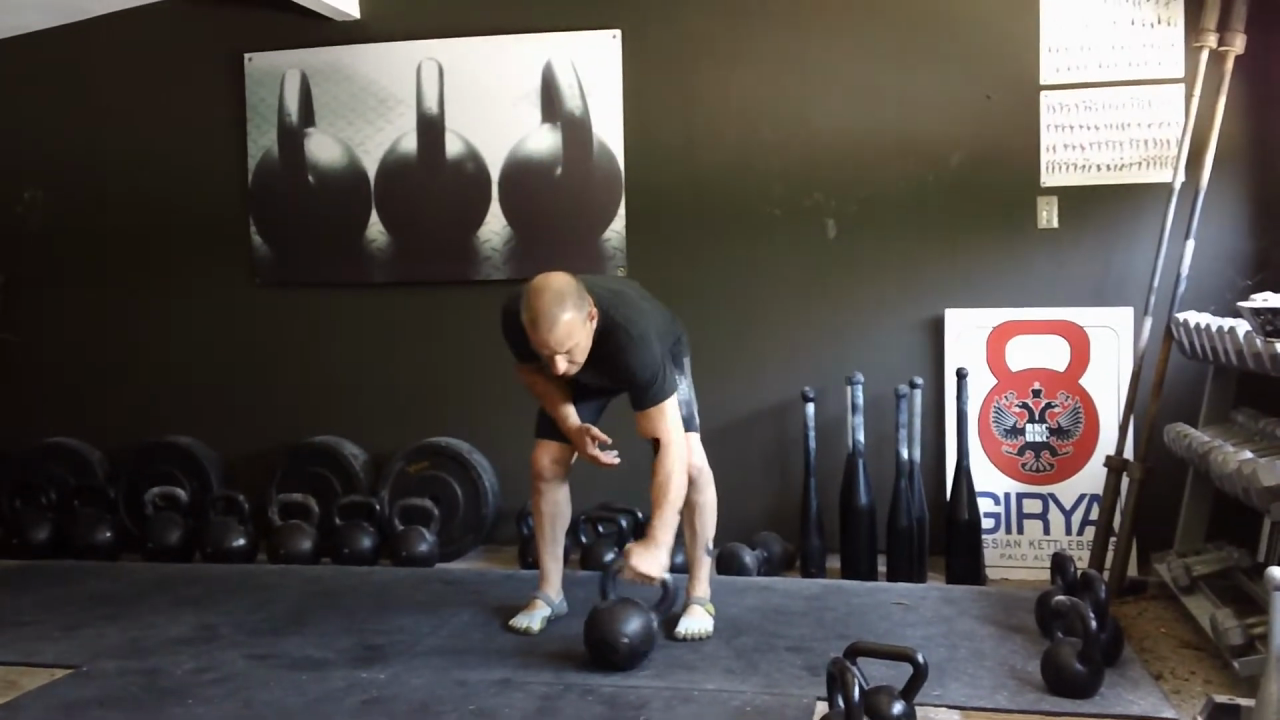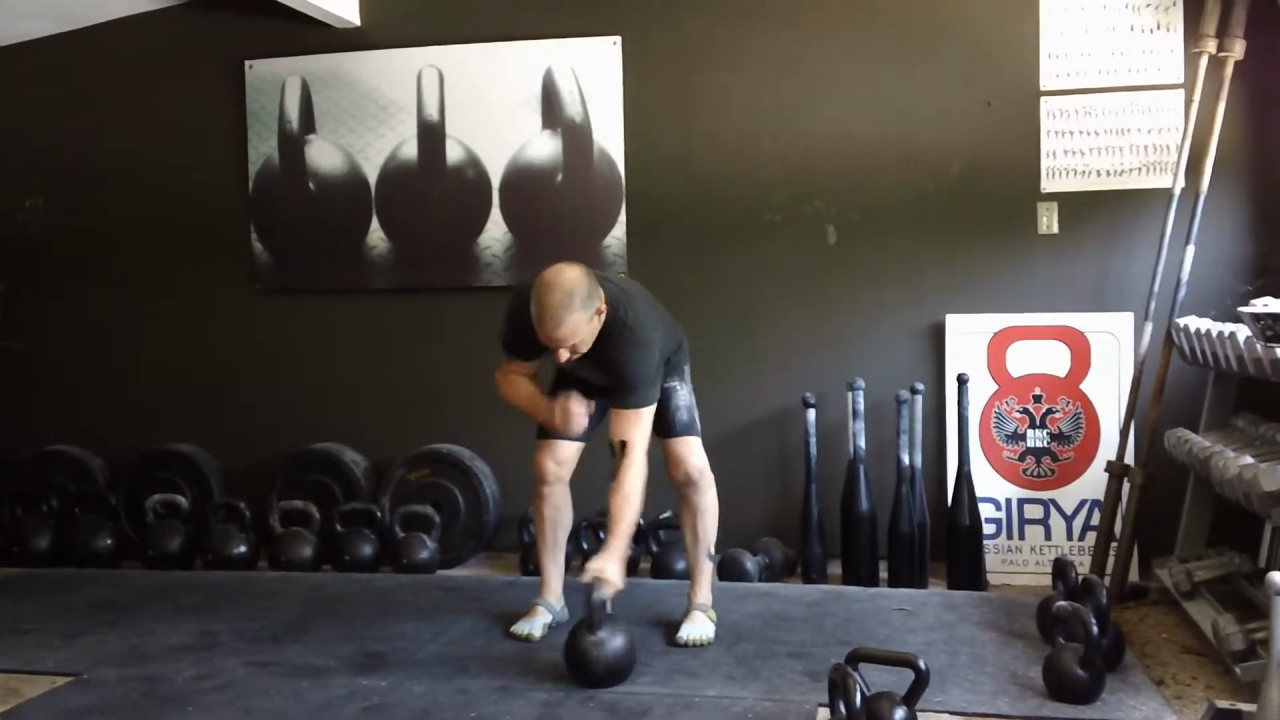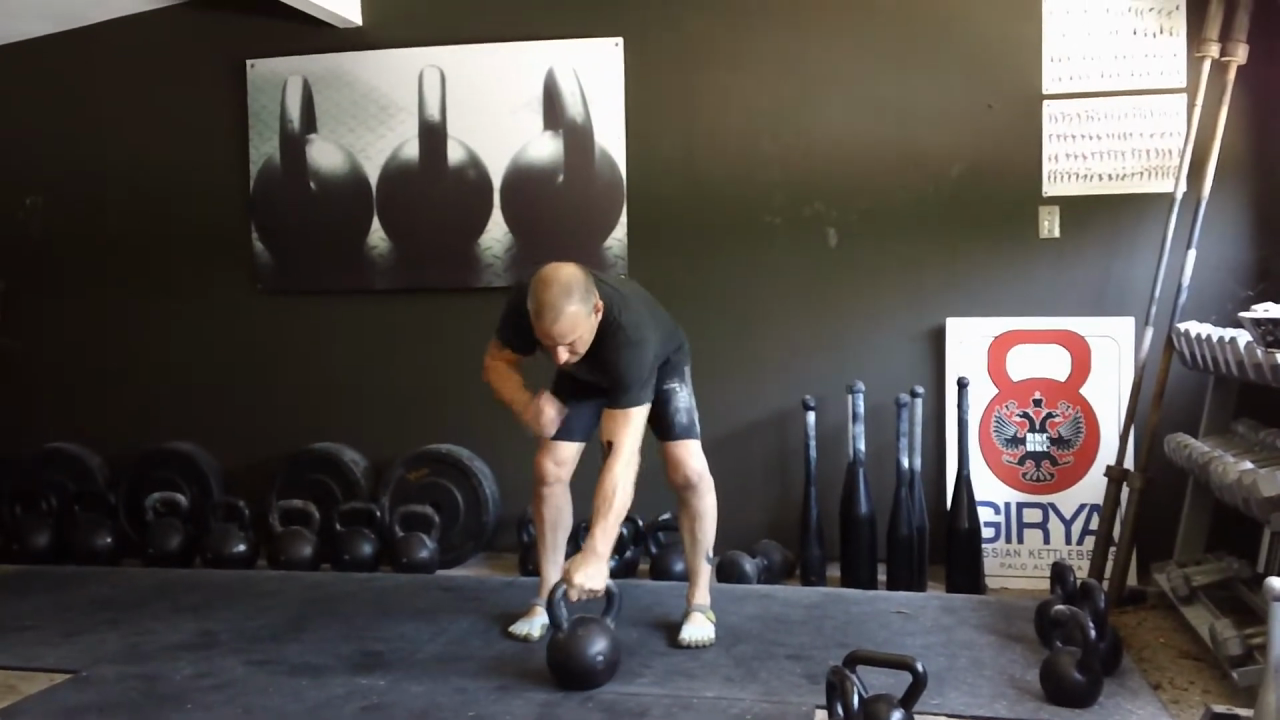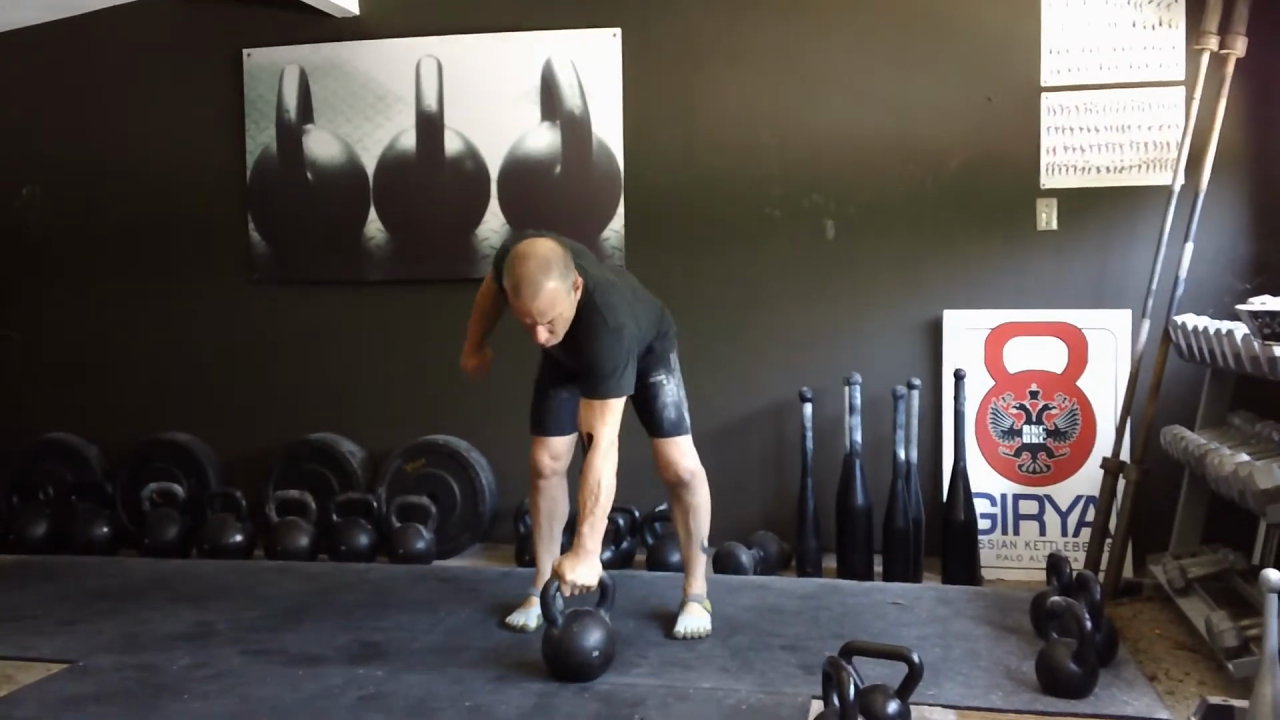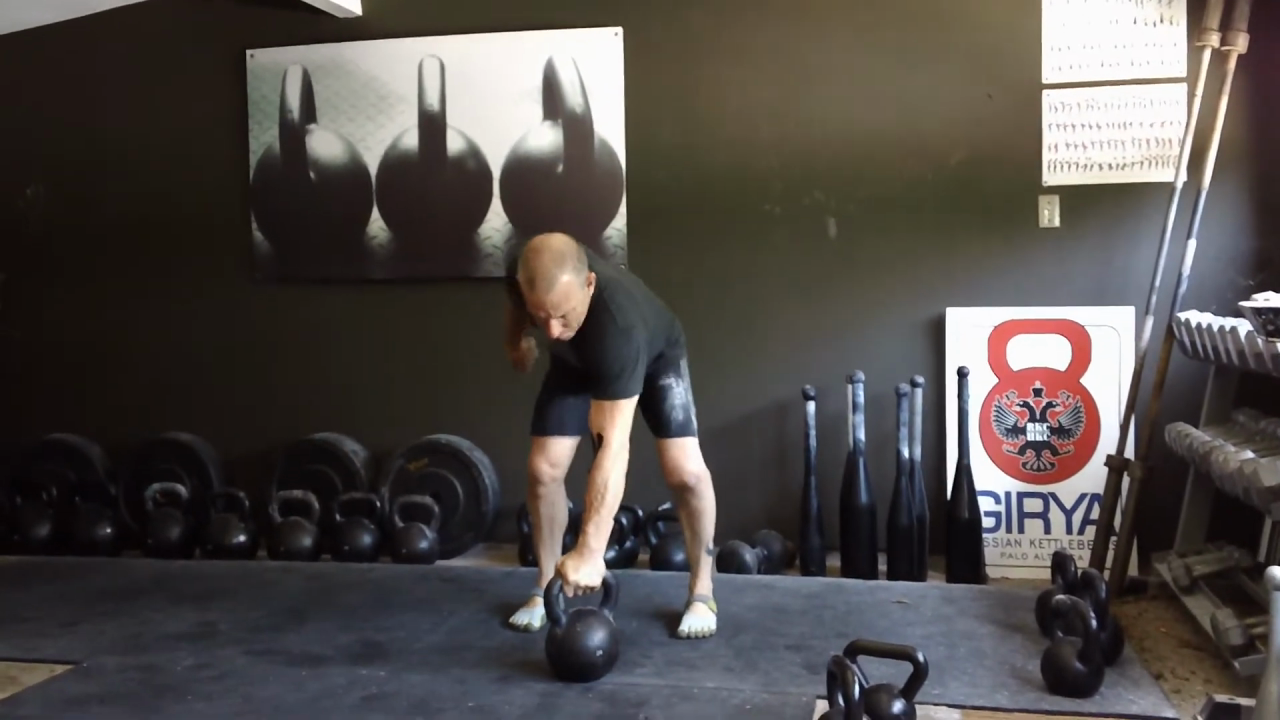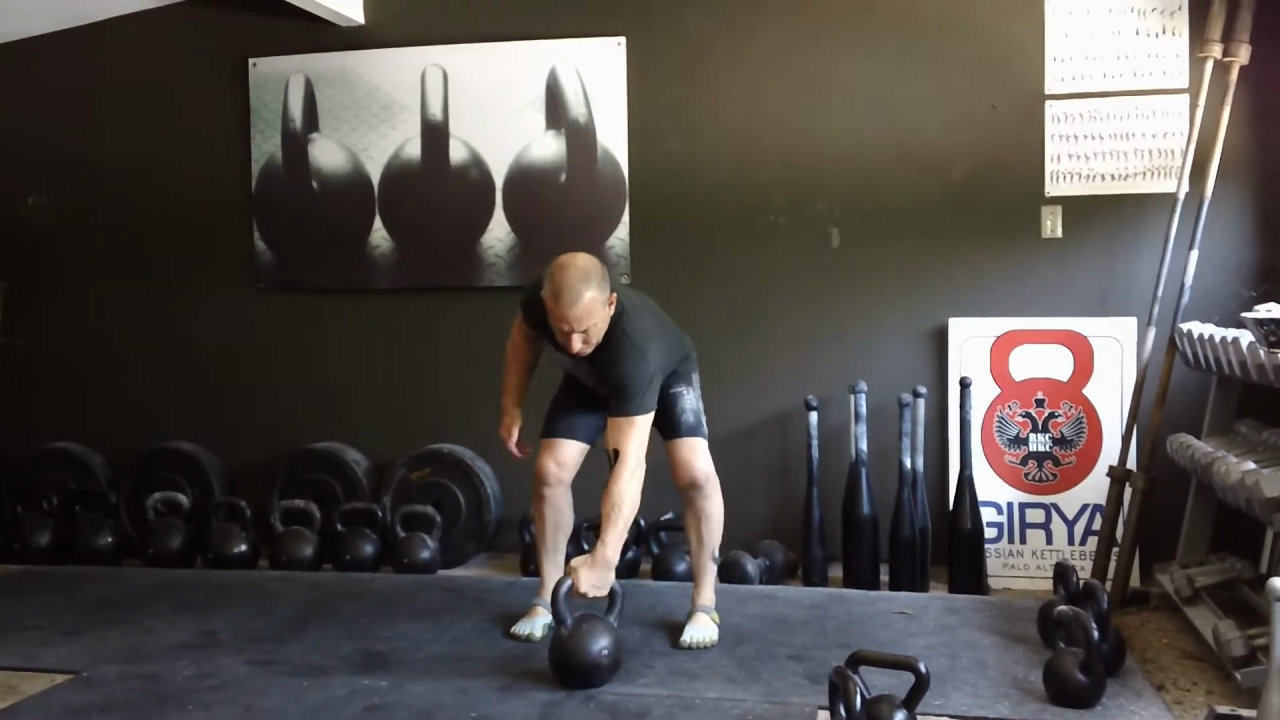
dt=0.4s
person 1, frame 1
left shoulder: (634, 337)
right shoulder: (516, 317)
left elbow: (671, 448)
right elbow: (532, 372)
left wrist: (657, 543)
right wrist: (572, 426)
left hip: (661, 351)
right hip: (586, 374)
left knee: (692, 466)
right knee: (546, 465)
left ankle: (699, 598)
right ankle: (549, 593)
person 1, frame 2
left shoulder: (636, 335)
right shoulder: (524, 308)
left elbow: (632, 454)
right elbow: (510, 376)
left wrist: (614, 552)
right wrist: (550, 413)
left hip: (661, 361)
right hip: (583, 373)
left knee: (690, 468)
right knee: (548, 469)
left ankle: (701, 603)
right ankle: (550, 599)
person 1, frame 3
left shoulder: (631, 335)
right shoulder: (525, 304)
left elbow: (623, 454)
right elbow: (496, 362)
left wrist: (595, 554)
right wrist: (526, 406)
left hip: (659, 360)
right hip: (583, 375)
left knee: (689, 471)
right knee: (549, 470)
left ankle: (699, 604)
right ankle: (547, 599)
person 1, frame 4
left shoulder: (609, 323)
right shoulder: (515, 261)
left elbow: (603, 445)
left wrist: (586, 551)
right wrist: (474, 343)
left hip: (645, 346)
right hip: (569, 356)
left knee: (680, 467)
right knee: (546, 462)
left ankle: (696, 594)
right ankle: (542, 588)
person 1, frame 5
left shoulder: (620, 324)
right shoulder: (527, 275)
left elbow: (613, 445)
left wrist: (590, 549)
right wrist: (516, 342)
left hip: (654, 353)
right hip: (576, 361)
left knee: (686, 472)
right knee: (544, 468)
left ankle: (702, 592)
right ankle: (546, 587)
person 1, frame 6
left shoulder: (635, 346)
right shoulder: (538, 300)
left elbow: (629, 462)
right elbow: (524, 334)
left wrist: (604, 558)
right wrist: (511, 407)
left hip: (666, 370)
right hip: (589, 379)
left knee: (696, 472)
right knee: (550, 470)
left ankle: (704, 604)
right ankle: (547, 599)
